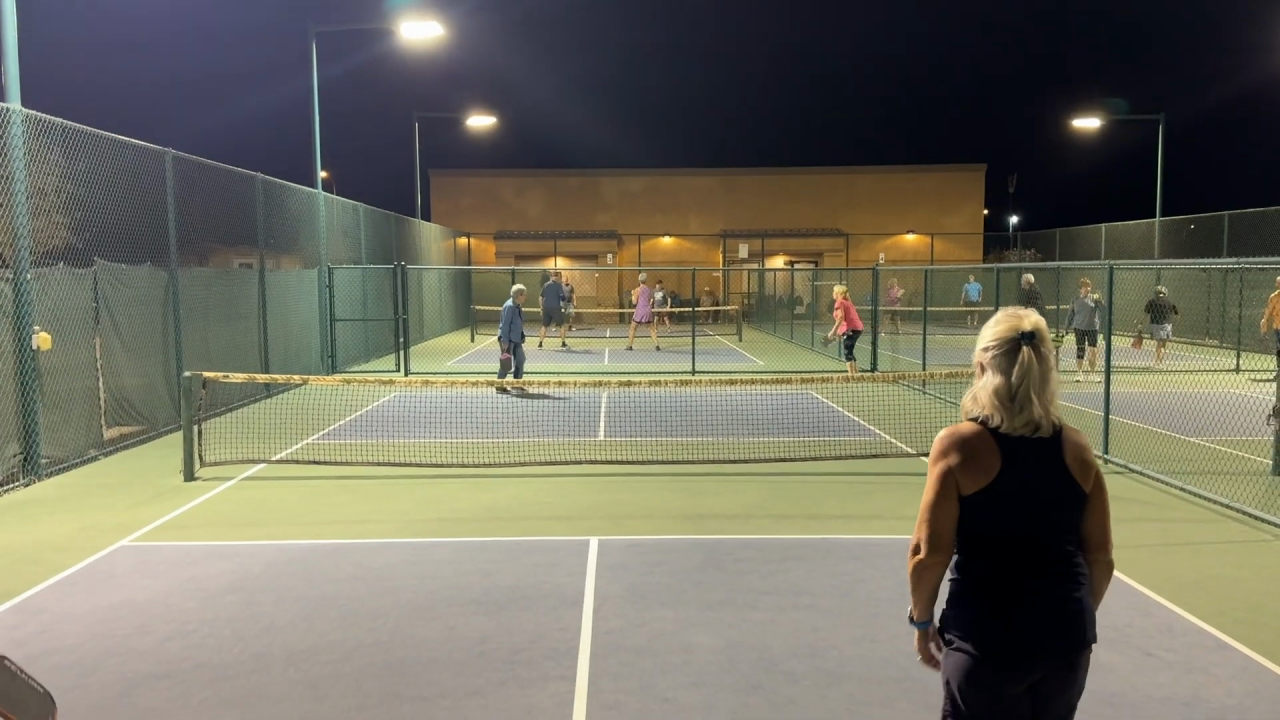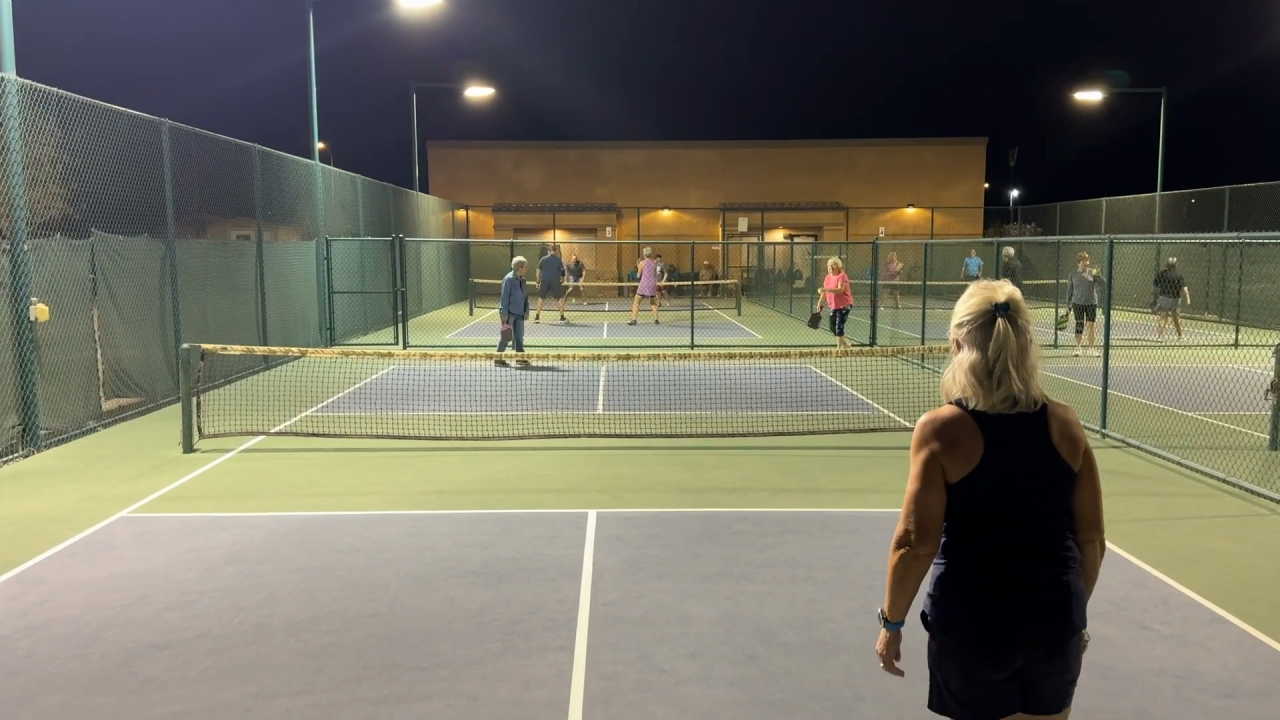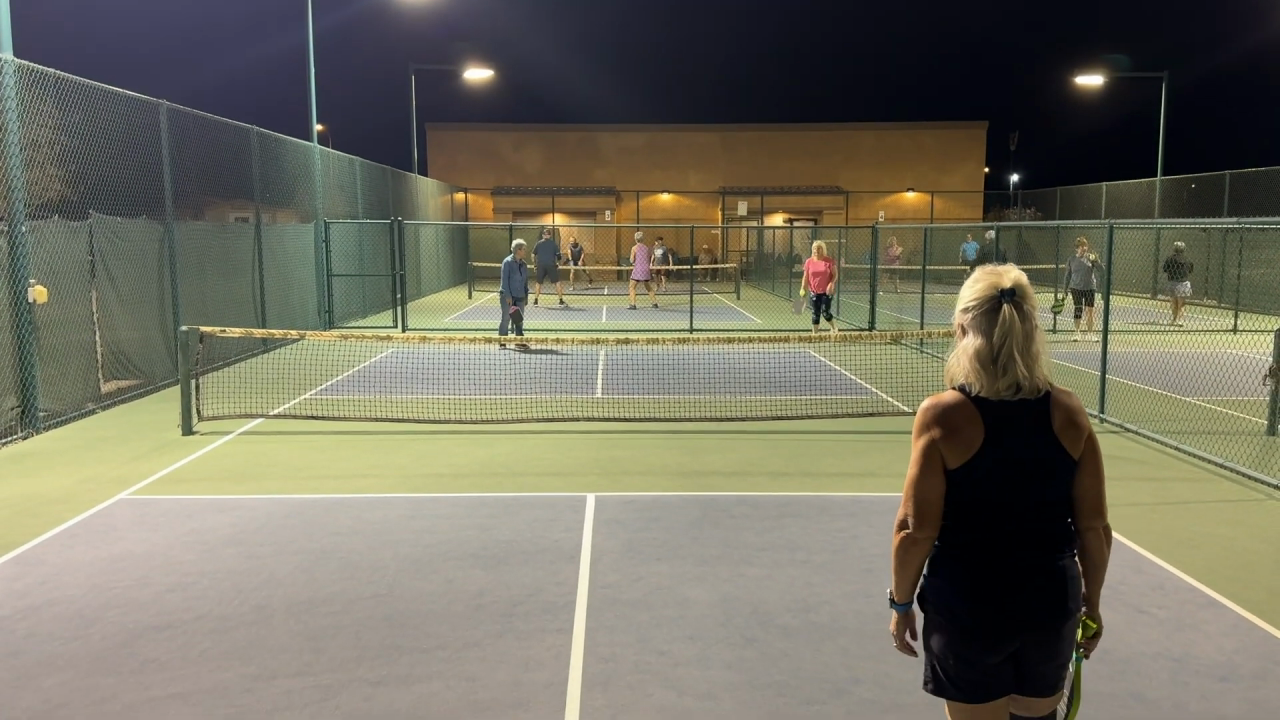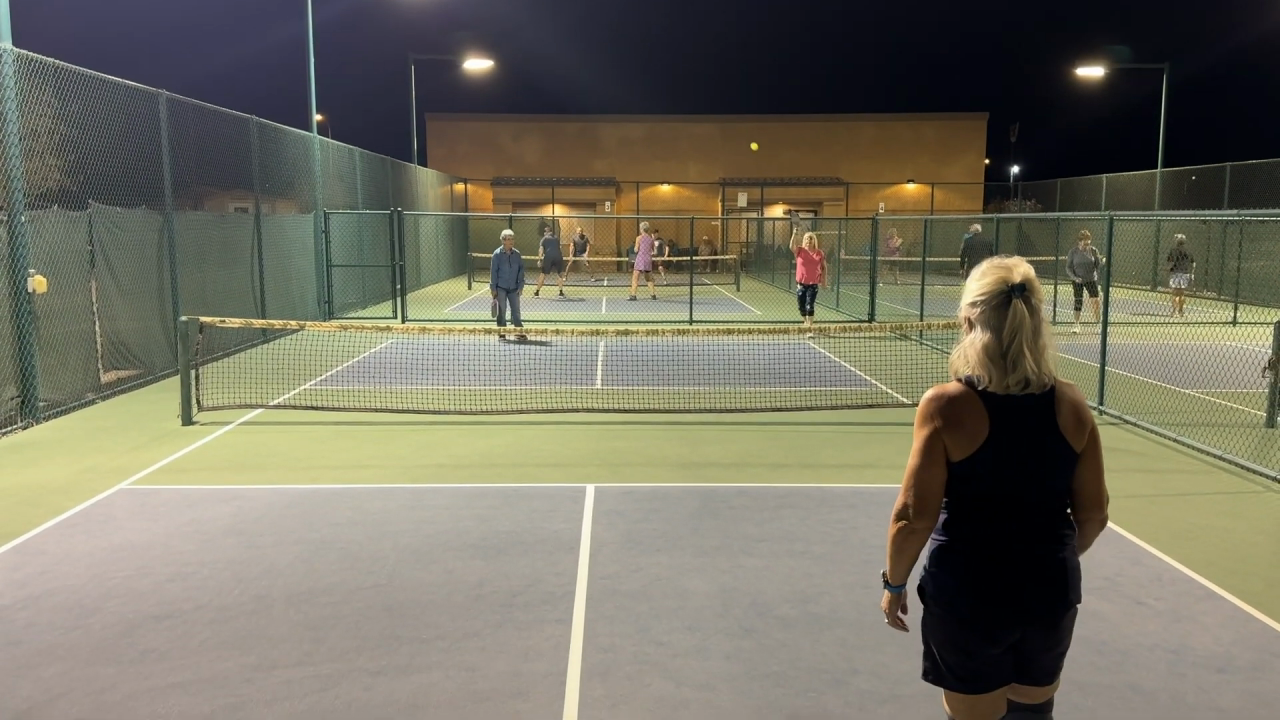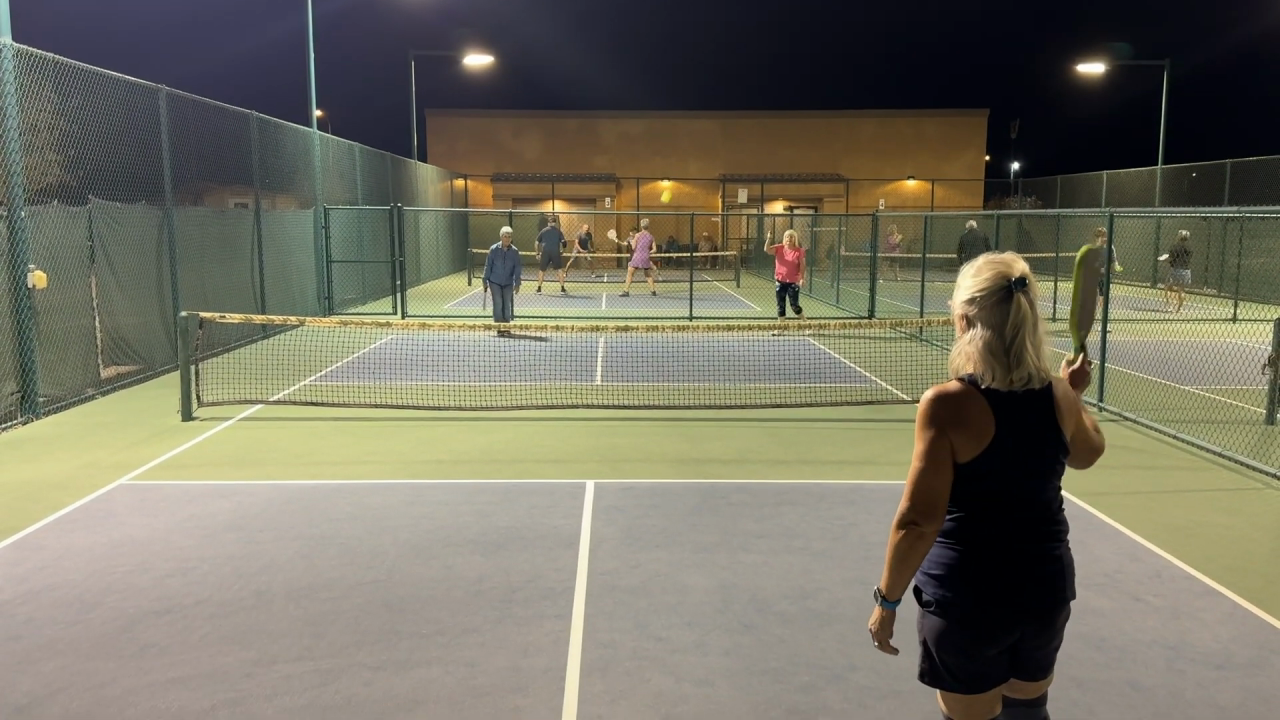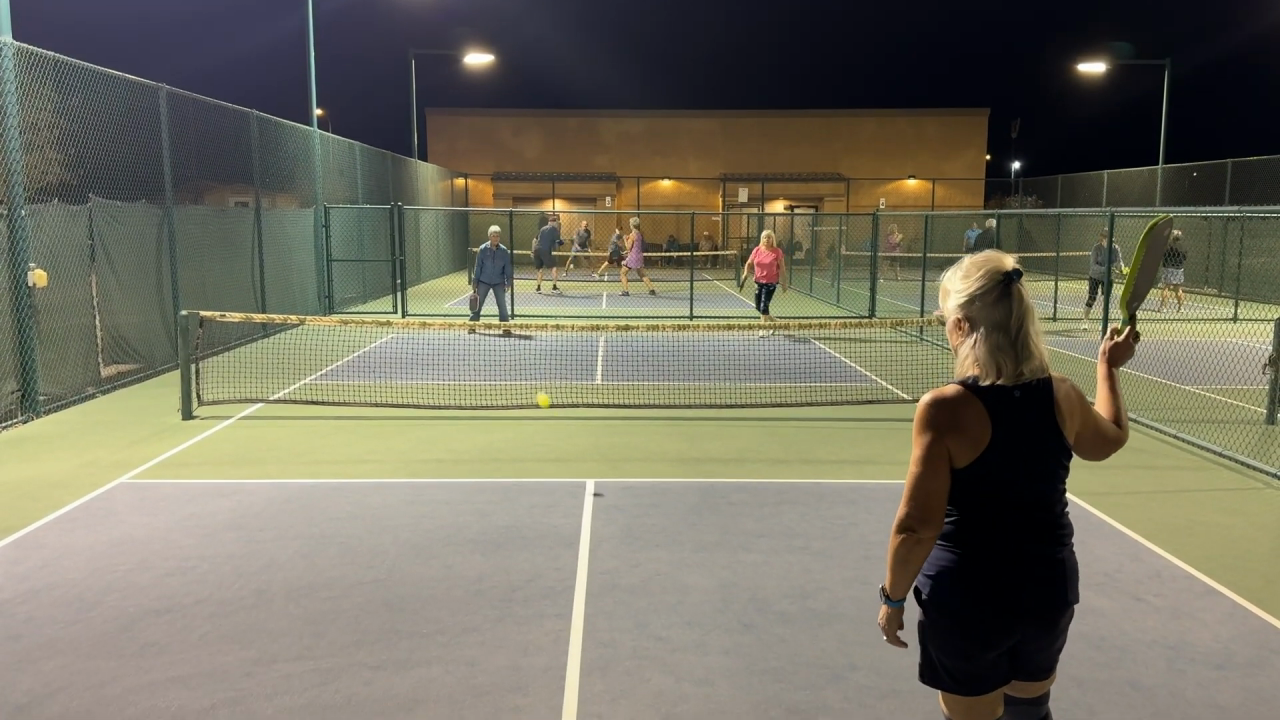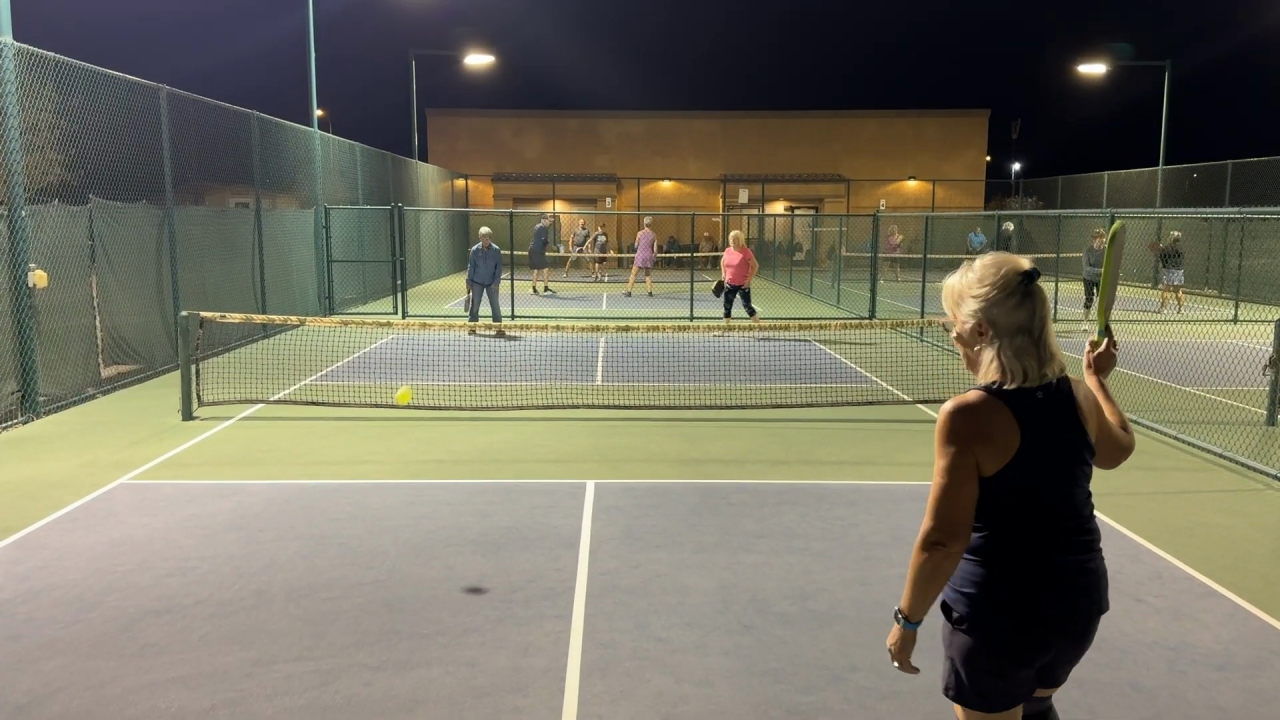
dt=0.5s
person 1, frame 1
left shoulder: (959, 445)
right shoulder: (1077, 448)
left elbow: (929, 554)
right elbow: (1100, 559)
left wrist: (921, 618)
left hip: (986, 640)
right hip: (1066, 636)
person 1, frame 2
left shoulder: (941, 430)
right shoulder: (1065, 424)
left elbow: (915, 545)
right elbow: (1091, 538)
left wrist: (891, 622)
right wrist: (1072, 606)
left hip: (971, 626)
right hip: (1053, 620)
person 1, frame 3
left shoulder: (942, 415)
right shoulder: (1068, 412)
left elbow: (915, 530)
right elbow: (1094, 526)
left wrist: (901, 603)
right wrist: (1090, 603)
left hip: (967, 610)
right hip: (1050, 604)
person 1, frame 4
left shoulder: (945, 405)
right shoulder: (1070, 404)
left elbow: (913, 518)
right elbow: (1093, 513)
left wrist: (894, 583)
left hip: (968, 598)
right hip: (1050, 594)
person 1, frame 5
left shoulder: (947, 404)
right shoulder: (1058, 397)
left elbow: (919, 521)
right elbow: (1088, 452)
left wrist: (886, 599)
left hip: (966, 597)
right hip: (1046, 589)
person 1, frame 6
left shoulder: (944, 408)
right shoulder: (1061, 395)
left elbow: (917, 525)
right elbow: (1110, 438)
left wrist: (892, 597)
right wrist: (1109, 365)
left hip: (966, 599)
right hip: (1049, 591)
person 1, frame 7
left shoulder: (969, 415)
right shoulder: (1076, 394)
left elbow: (942, 541)
right elbow: (1119, 448)
left wrist: (906, 620)
left hip: (998, 611)
right hip: (1078, 598)
